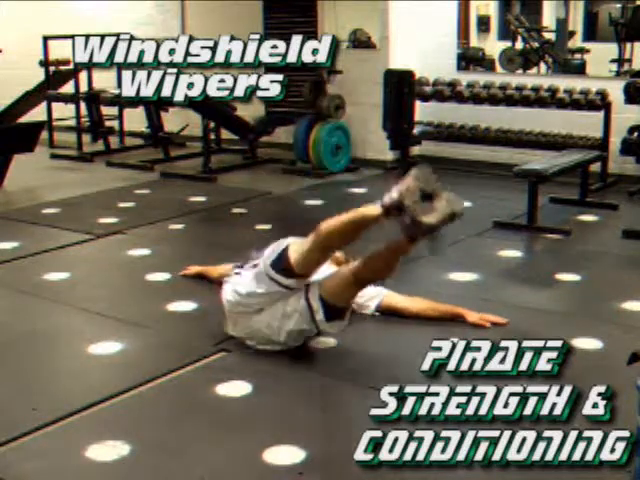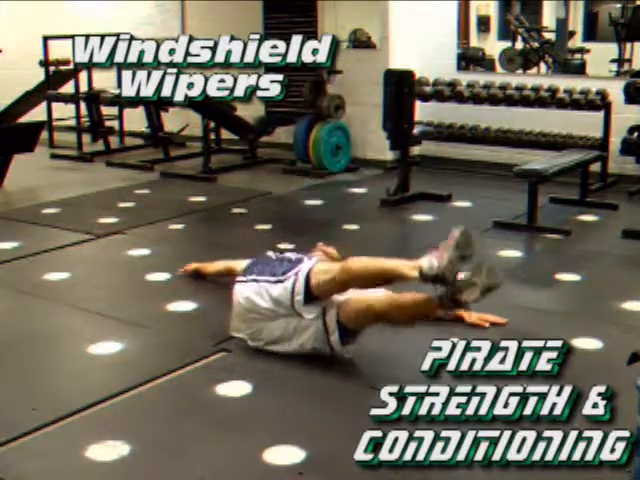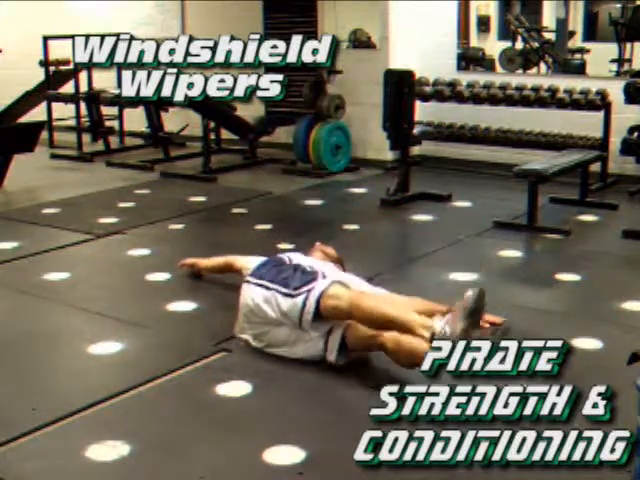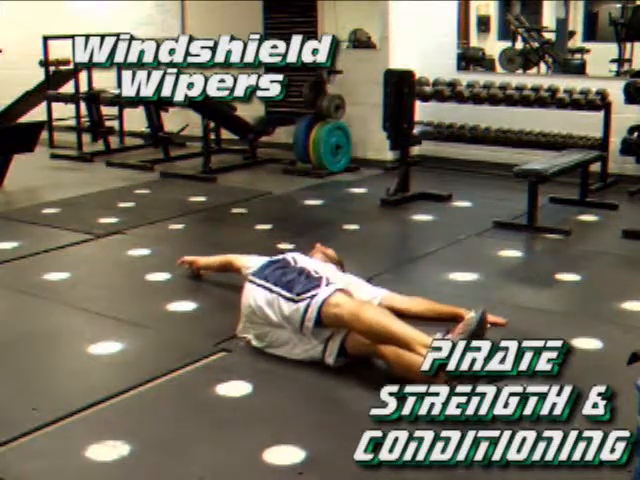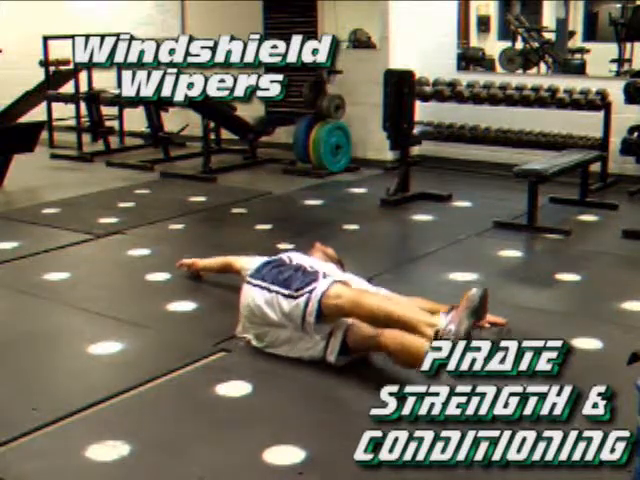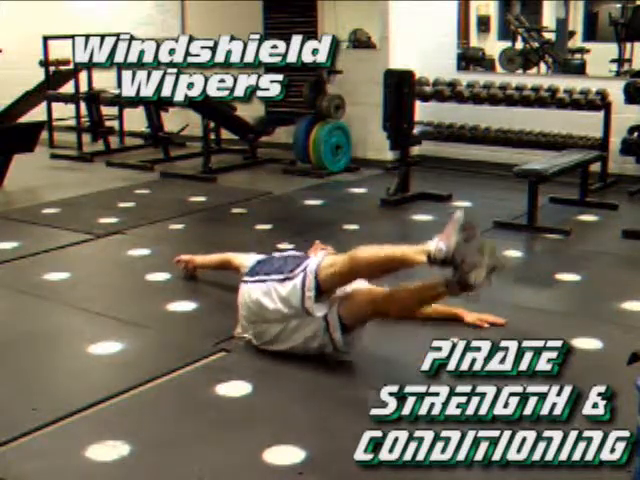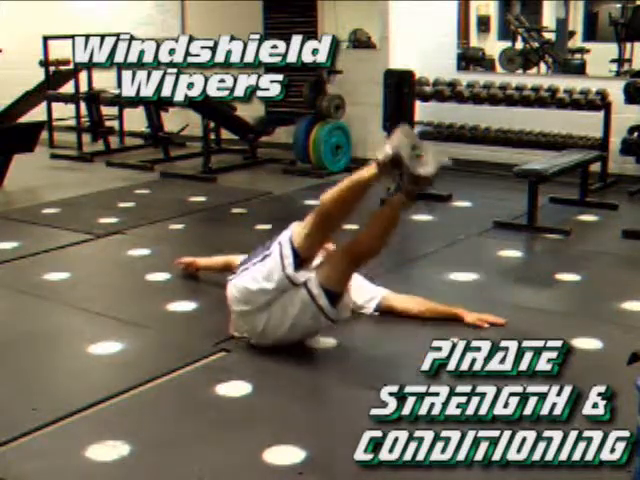
dt=0.3s
person 1, frame 1
left shoulder: (344, 281)
right shoulder: (294, 255)
left elbow: (405, 303)
right elbow: (229, 269)
left wrist: (462, 313)
right wrist: (205, 270)
left hip: (275, 328)
right hip: (246, 295)
left knee: (362, 271)
right knee: (322, 237)
left ankle: (413, 229)
right ankle: (390, 206)
person 1, frame 2
left shoulder: (348, 293)
left elbow: (403, 309)
right elbow: (231, 265)
left wrist: (461, 312)
left hip: (289, 331)
left knee: (381, 305)
right knee: (344, 271)
left ankle: (451, 296)
right ankle: (425, 266)
person 1, frame 3
left shoulder: (350, 281)
right shoulder: (281, 263)
left elbow: (403, 303)
right elbow: (233, 262)
left wrist: (448, 310)
left hip: (291, 333)
left knee: (382, 334)
right knee: (348, 301)
right ankle: (437, 331)
person 1, frame 4
left shoulder: (350, 283)
right shoulder: (287, 263)
left elbow: (405, 304)
right elbow: (233, 260)
left wrist: (460, 313)
left hip: (300, 336)
left knee: (382, 345)
right knee: (347, 308)
right ankle: (435, 348)
person 1, frame 5
left shoulder: (351, 283)
right shoulder: (279, 264)
left elbow: (403, 304)
right elbow: (232, 262)
left hip: (308, 335)
left knee: (381, 333)
right knee: (348, 299)
right ankle: (440, 328)
person 1, frame 6
left shoulder: (346, 286)
right shoulder: (277, 263)
left elbow: (396, 298)
right elbow: (232, 258)
left wrist: (460, 314)
left hip: (295, 330)
left knee: (374, 299)
right knee: (347, 263)
right ankle: (433, 252)
person 1, frame 7
left shoulder: (345, 282)
right shoulder: (294, 258)
left elbow: (403, 303)
right elbow: (234, 260)
left wrist: (460, 313)
left hip: (279, 324)
right hip: (250, 296)
right knee: (322, 220)
left ankle: (403, 191)
right ankle: (382, 166)
